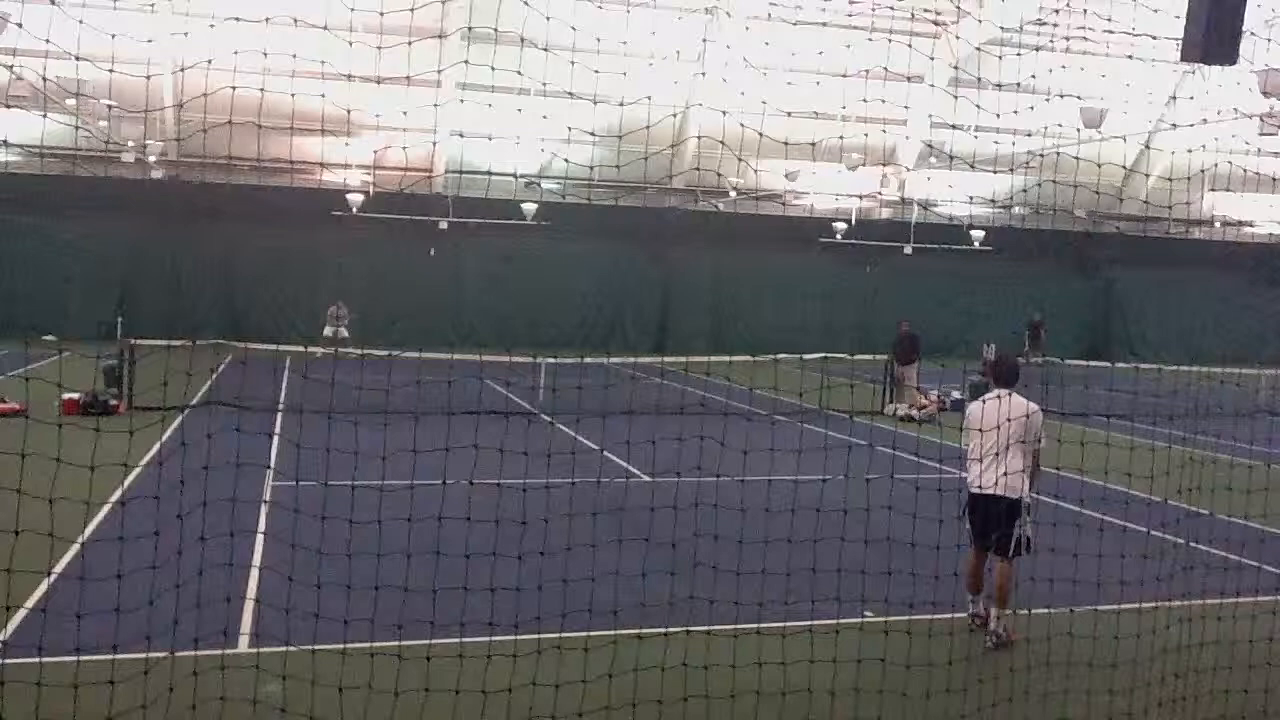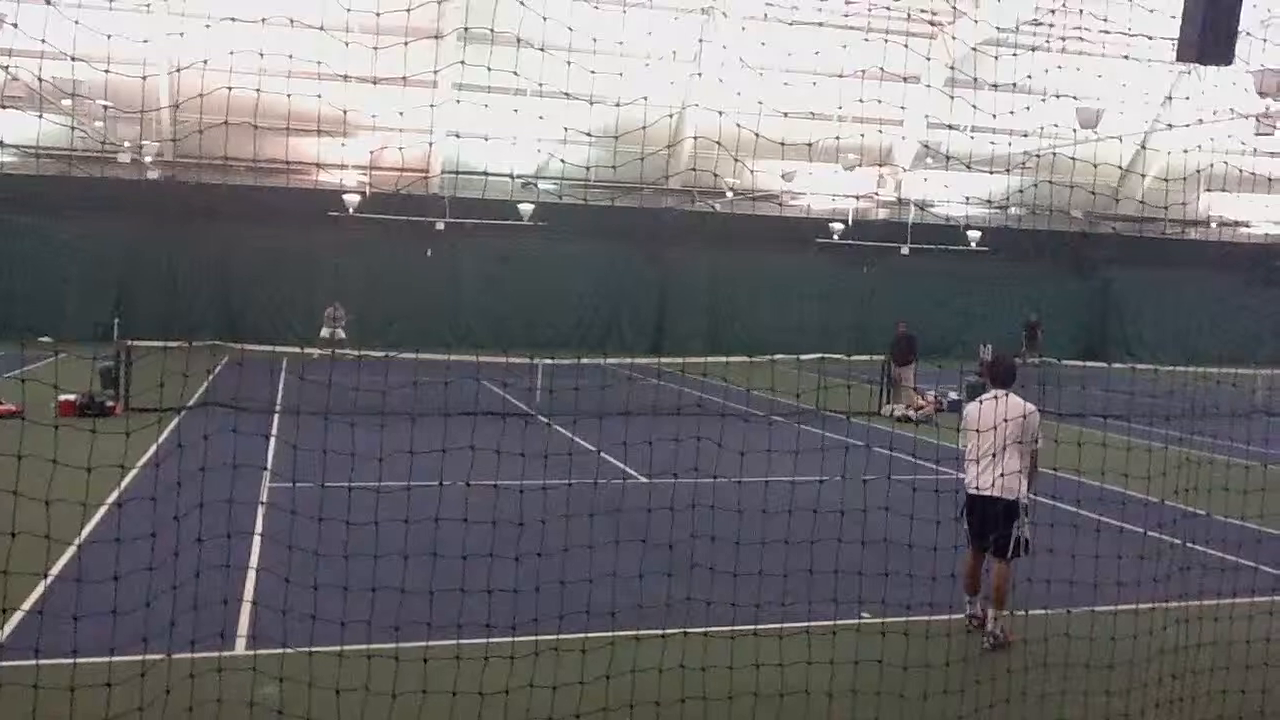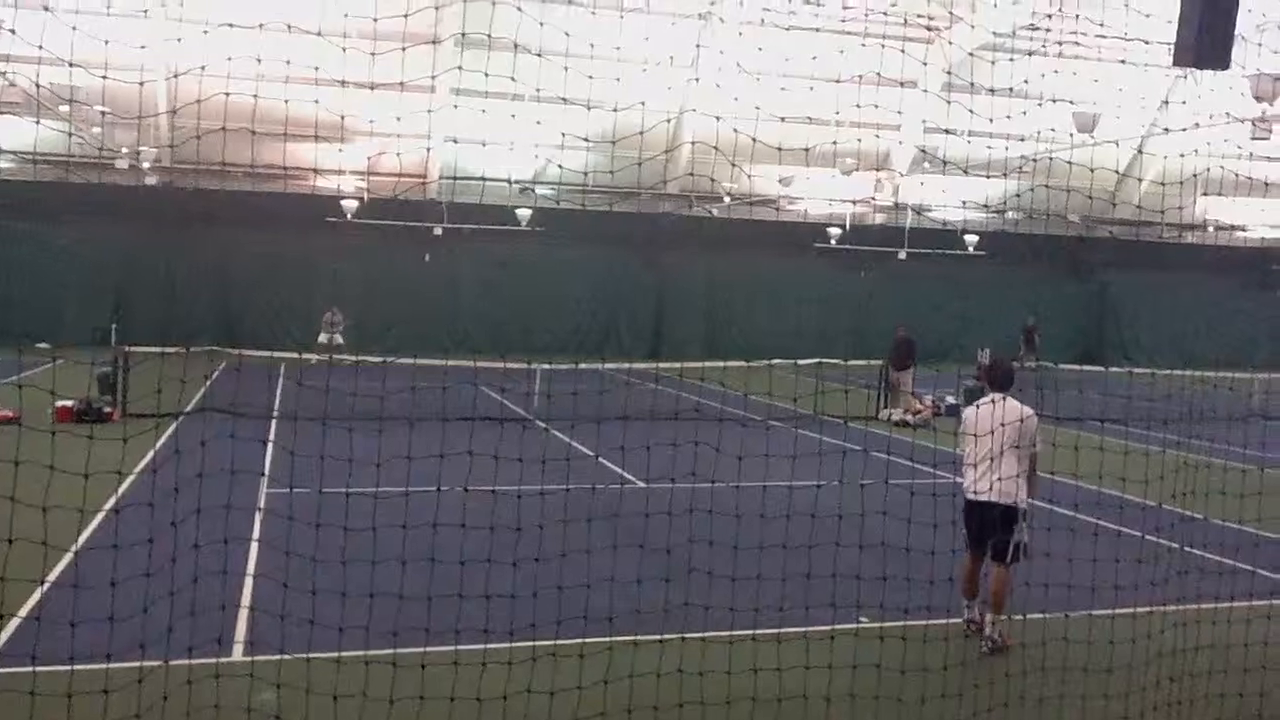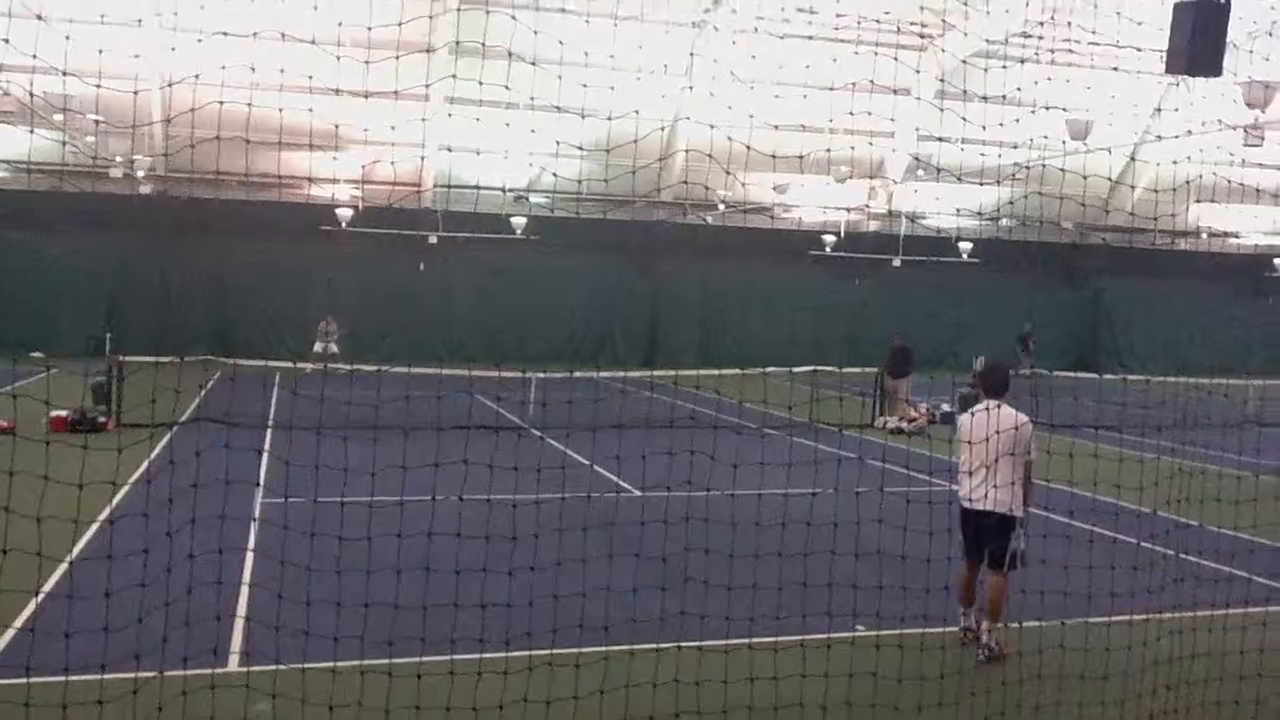
dt=0.1s
person 1, frame 1
left shoulder: (974, 408)
right shoulder: (1031, 411)
right elbow: (1034, 459)
right wrist: (1025, 488)
left hip: (977, 490)
right hip: (1011, 493)
left knee: (978, 552)
right knee: (1004, 559)
left ankle: (976, 610)
right ankle: (997, 627)
person 1, frame 2
left shoulder: (971, 409)
right shoulder: (1028, 411)
right elbow: (1032, 461)
right wrist: (1023, 490)
left hip: (975, 491)
right hip: (1008, 495)
left knee: (975, 553)
right knee: (1002, 561)
left ankle: (973, 612)
right ankle: (994, 628)
person 1, frame 3
left shoulder: (970, 413)
right shoulder: (1026, 415)
right elbow: (1031, 464)
right wrist: (1026, 496)
left hip: (974, 496)
right hip: (1008, 499)
left knee: (973, 557)
right knee: (1001, 565)
left ankle: (970, 616)
right ankle: (992, 633)
person 1, frame 4
left shoulder: (965, 419)
right shoulder: (1021, 423)
right elbow: (1026, 472)
right wrist: (1023, 507)
left hip: (970, 504)
right hip: (1004, 507)
left knee: (970, 565)
right knee: (998, 573)
left ankle: (967, 623)
right ankle: (989, 640)
